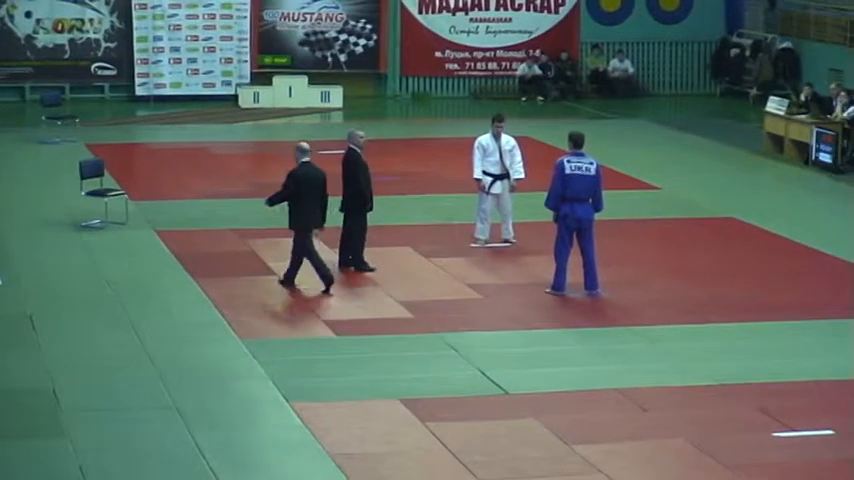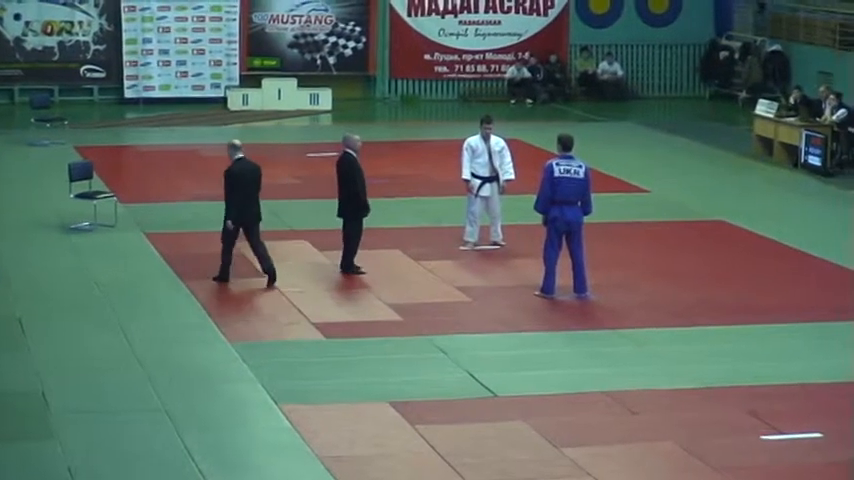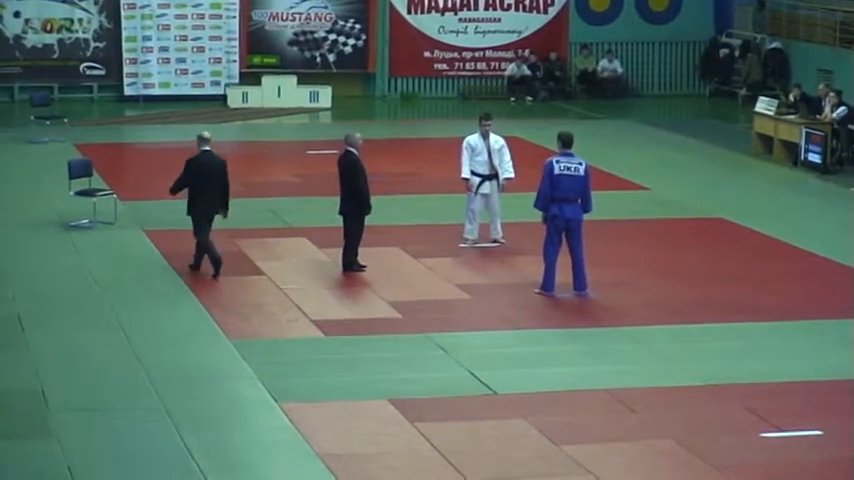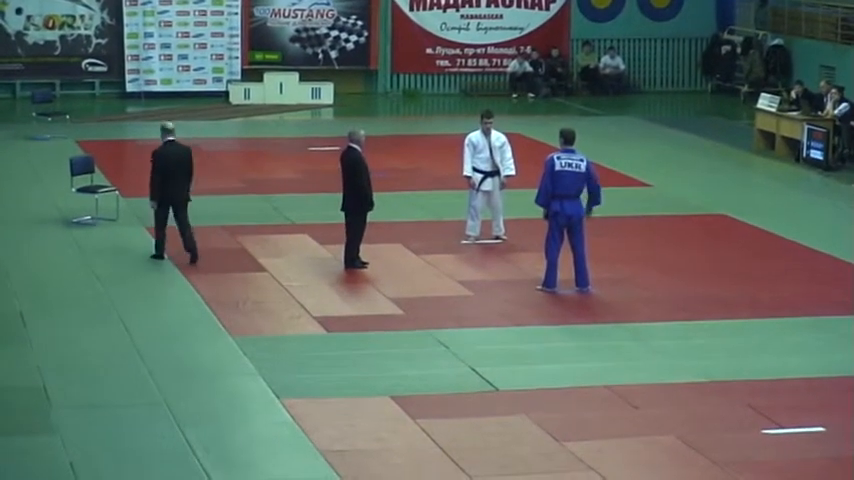
dt=0.5s
person 1, frame 1
left shoulder: (563, 163)
right shoulder: (593, 164)
left elbow: (556, 189)
right elbow: (597, 191)
left wrist: (554, 209)
right wrist: (595, 209)
left hip: (567, 210)
right hip: (586, 211)
left knee: (562, 249)
right knee: (588, 250)
left ankle: (559, 287)
right ankle: (592, 287)
person 1, frame 2
left shoulder: (551, 166)
right shoulder: (582, 167)
left elbow: (545, 192)
right elbow: (586, 194)
left wrist: (543, 212)
right wrist: (584, 213)
left hip: (556, 213)
right hip: (575, 214)
left knee: (551, 252)
right knee: (577, 253)
left ankle: (548, 290)
right ankle: (581, 290)
person 1, frame 3
left shoulder: (552, 163)
right shoulder: (583, 165)
left elbow: (545, 189)
right elbow: (586, 192)
left wrist: (544, 210)
right wrist: (583, 211)
left hip: (556, 211)
right hip: (575, 211)
left knee: (551, 250)
right knee: (577, 250)
left ankle: (548, 287)
right ankle: (581, 287)
person 1, frame 4
left shoulder: (553, 159)
right shoulder: (584, 161)
left elbow: (546, 186)
right elbow: (594, 185)
left wrist: (545, 206)
right wrist: (591, 205)
left hip: (557, 207)
right hip: (576, 208)
left knee: (553, 246)
right knee: (578, 247)
left ankle: (550, 284)
right ankle: (583, 284)
person 2, frame 1
left shoulder: (295, 173)
right shoulder: (320, 173)
left elbow: (284, 194)
right elbow: (324, 198)
left wrist: (270, 201)
right wrist: (322, 219)
left hip: (300, 218)
right hip: (313, 217)
left knee: (307, 250)
right knee: (299, 248)
left ankle: (327, 278)
right ankle: (289, 278)
person 2, frame 2
left shoulder: (231, 171)
right shoulder: (256, 167)
left elbow: (230, 196)
left wrist: (229, 218)
left hip: (237, 215)
right hip: (253, 213)
left knee: (227, 244)
right knee: (256, 243)
left ankle: (224, 275)
right ankle: (271, 273)
person 2, frame 3
left shoulder: (193, 162)
right shoulder: (221, 161)
left elbow: (183, 181)
right elbow: (225, 186)
left wrist: (173, 190)
right wrist: (225, 207)
left hip: (197, 205)
right hip: (214, 204)
left knee: (201, 234)
right knee: (204, 233)
left ankle: (216, 260)
right ankle: (196, 263)
person 2, frame 4
left shoulder: (158, 153)
right shoulder: (186, 150)
left elbow: (155, 177)
right elbow: (190, 172)
left wrist: (153, 198)
left hip: (164, 195)
right hip: (181, 194)
left knee: (160, 224)
right knee: (184, 223)
left ankle: (159, 252)
right ankle: (193, 253)
person 3, frame 1
left shoulder: (351, 154)
right shoulder: (353, 156)
right elbow: (358, 181)
left wrist: (365, 198)
right wrist: (366, 200)
left hip: (352, 200)
right hip: (356, 201)
left knee: (349, 230)
right knee: (358, 231)
left ankle: (344, 260)
right ankle: (358, 263)
person 3, frame 2
left shoulder: (344, 159)
right shoulder: (350, 161)
right elbow: (356, 186)
right wrist: (364, 205)
left hip: (347, 203)
right hip: (353, 205)
left knee: (350, 234)
right knee: (353, 235)
left ankle: (347, 263)
right ankle: (348, 266)
person 3, frame 3
left shoulder: (344, 157)
right shoulder: (353, 160)
right elbow: (359, 185)
right wrist: (366, 203)
left hip: (349, 202)
right hip: (355, 203)
left knee: (352, 233)
right knee: (354, 234)
left ankle: (351, 260)
right ankle: (349, 264)
person 3, frame 4
left shoulder: (347, 153)
right shoulder: (356, 157)
right elbow: (362, 182)
right wrist: (369, 200)
left hip: (350, 199)
right hip: (358, 200)
left knee: (354, 230)
right knee: (356, 231)
left ankle: (353, 257)
right ankle: (351, 260)
person 4, frame 1
left shoulder: (510, 141)
right shoulder: (482, 141)
left elbow: (516, 160)
right elbow: (477, 161)
left wrist: (515, 179)
right wrist: (479, 180)
left hip: (504, 180)
right hip: (488, 180)
left knee: (506, 210)
right knee: (484, 209)
left ankle: (508, 236)
right ankle: (481, 237)
person 4, frame 2
left shoulder: (499, 142)
right shoulder: (471, 142)
left elbow: (506, 161)
right elbow: (466, 162)
left wrist: (505, 180)
right wrist: (468, 181)
left hip: (493, 182)
right hip: (477, 182)
left knee: (495, 212)
right knee: (473, 212)
left ankle: (496, 238)
right ankle: (470, 239)
person 4, frame 3
left shoulder: (499, 141)
right shoulder: (470, 141)
left elbow: (505, 160)
right elbow: (465, 161)
left wrist: (504, 178)
right wrist: (467, 179)
left hip: (493, 180)
right hip: (476, 180)
left knee: (495, 210)
right knee: (473, 209)
left ankle: (496, 236)
right ankle: (470, 237)
person 4, frame 4
left shoulder: (500, 138)
right shoulder: (472, 138)
left elbow: (507, 157)
right elbow: (468, 158)
left wrist: (505, 176)
right wrist: (469, 177)
left hip: (495, 177)
right hip: (478, 176)
left knee: (497, 206)
right knee: (475, 206)
left ankle: (498, 232)
right ankle: (472, 234)
